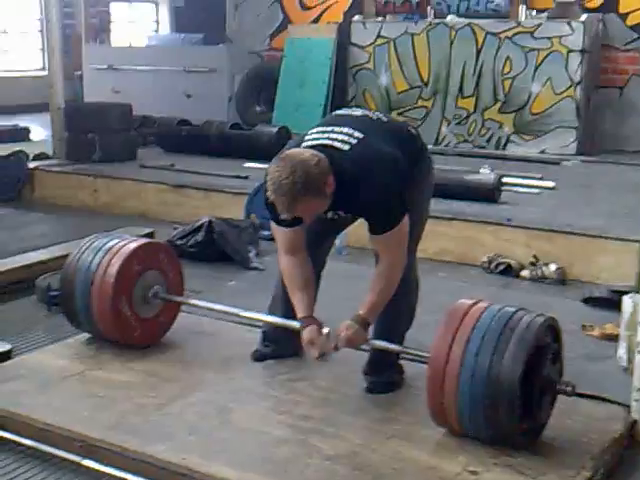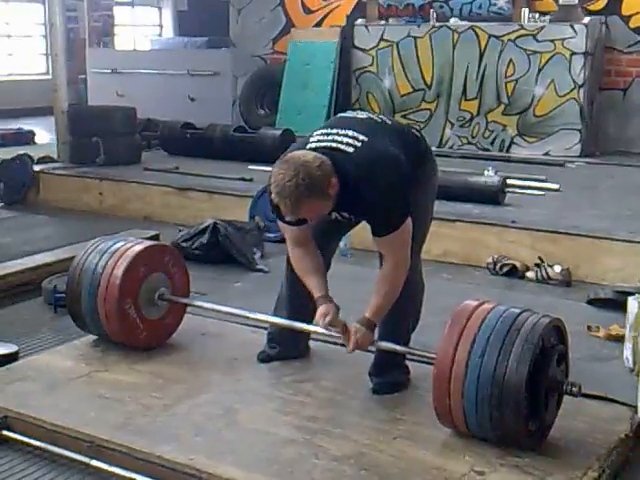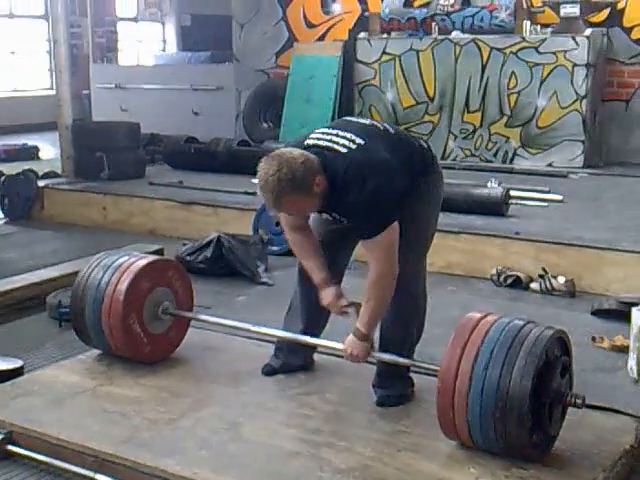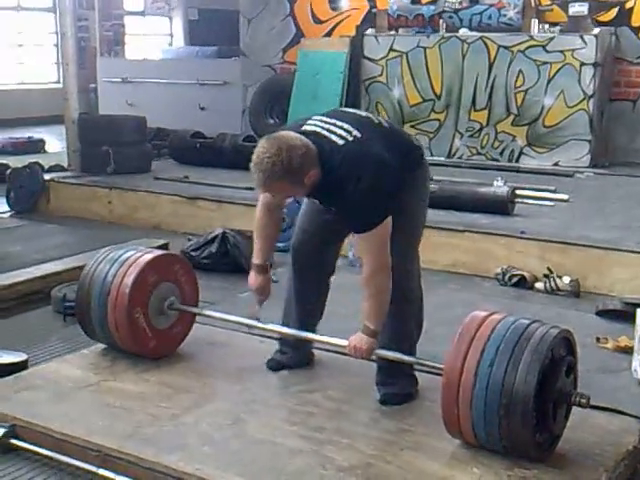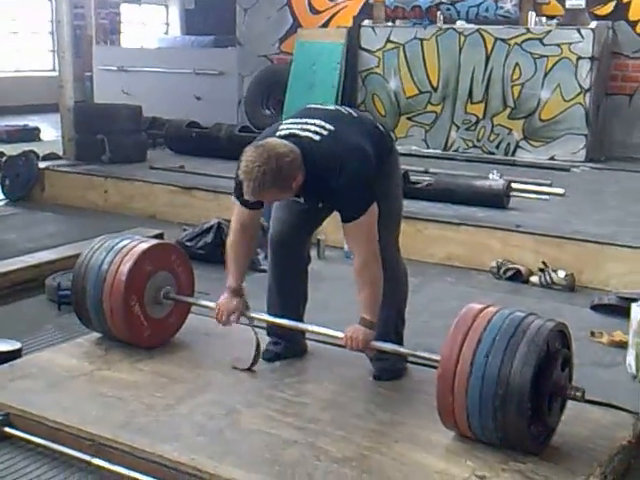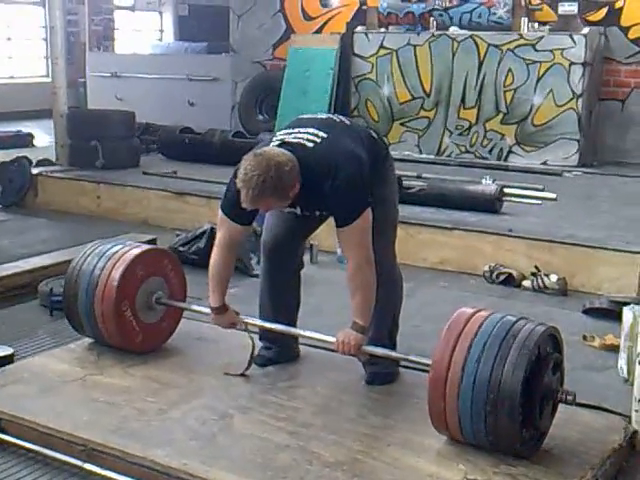
dt=0.5s
person 1, frame 1
left shoulder: (375, 185)
right shoulder: (283, 182)
left elbow: (392, 260)
right elbow: (292, 255)
left wrist: (362, 320)
right wrist: (307, 321)
left hip: (407, 165)
left knee: (402, 264)
right knee: (305, 248)
left ankle: (385, 362)
right ankle: (281, 338)
person 1, frame 2
left shoulder: (378, 186)
right shoulder: (288, 183)
left elbow: (396, 262)
right elbow: (299, 246)
left wrist: (368, 322)
right wrist: (322, 300)
left hip: (411, 168)
left knee: (406, 265)
right knee: (302, 255)
left ankle: (390, 363)
right ankle: (287, 340)
person 1, frame 3
left shoulder: (366, 188)
right shoulder: (287, 179)
left elbow: (383, 270)
right elbow: (297, 231)
left wrist: (362, 333)
right wrist: (325, 283)
left hip: (415, 180)
left knee: (404, 274)
right knee: (312, 262)
left ankle: (394, 374)
right ankle: (294, 351)
person 1, frame 4
left shoulder: (361, 181)
right shoulder: (278, 159)
left elbow: (376, 265)
right elbow: (268, 206)
left wrist: (370, 332)
right wrist: (260, 266)
left hip: (401, 176)
right hip: (334, 173)
left knee: (400, 268)
right knee: (305, 252)
left ankle: (397, 373)
right ankle: (296, 347)
person 1, frame 5
left shoulder: (346, 174)
right shoulder: (255, 166)
left elbow: (365, 254)
right elbow: (243, 227)
left wrist: (367, 323)
right wrist: (233, 290)
left hip: (375, 160)
right hip: (309, 162)
left knee: (383, 252)
right knee: (282, 241)
left ankle: (387, 348)
right ankle: (285, 337)
person 1, frame 6
left shoulder: (342, 181)
right shoulder: (248, 179)
left elbow: (359, 260)
right elbow: (225, 242)
left wrist: (359, 327)
right wrist: (217, 306)
left hip: (371, 168)
right hip: (305, 165)
left knee: (379, 259)
right knee: (275, 247)
left ankle: (380, 353)
right ankle: (278, 342)
